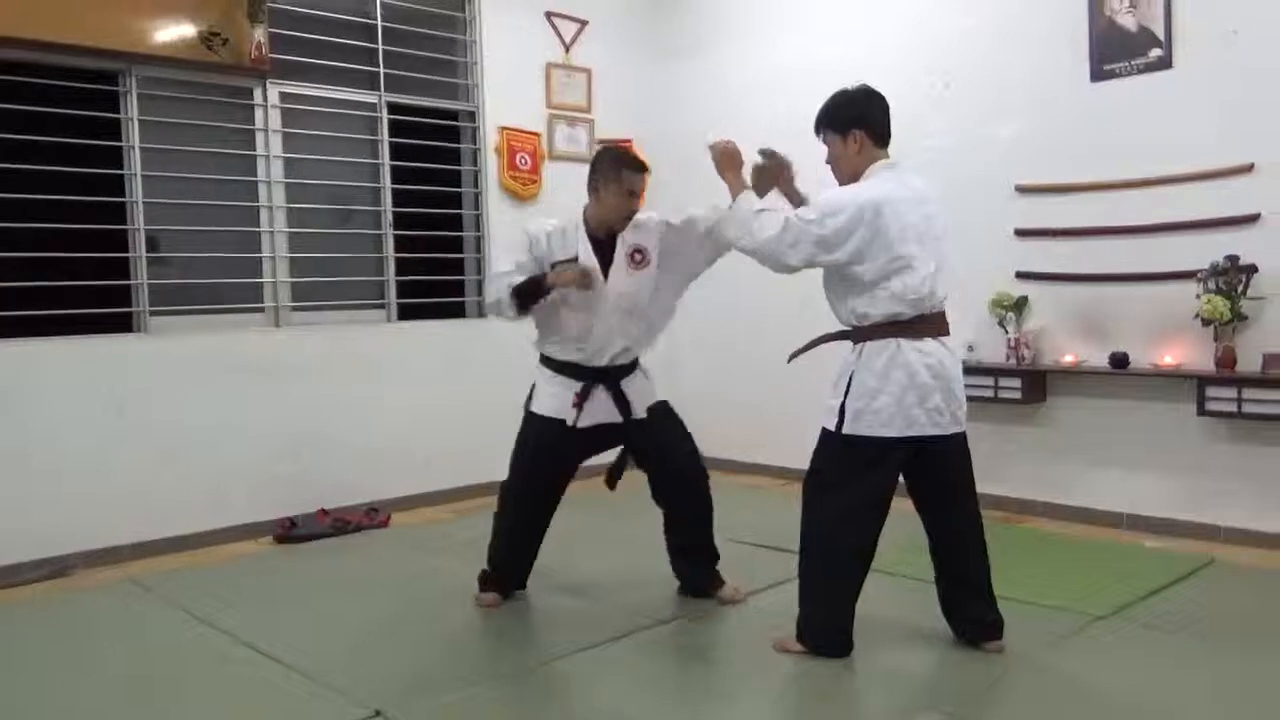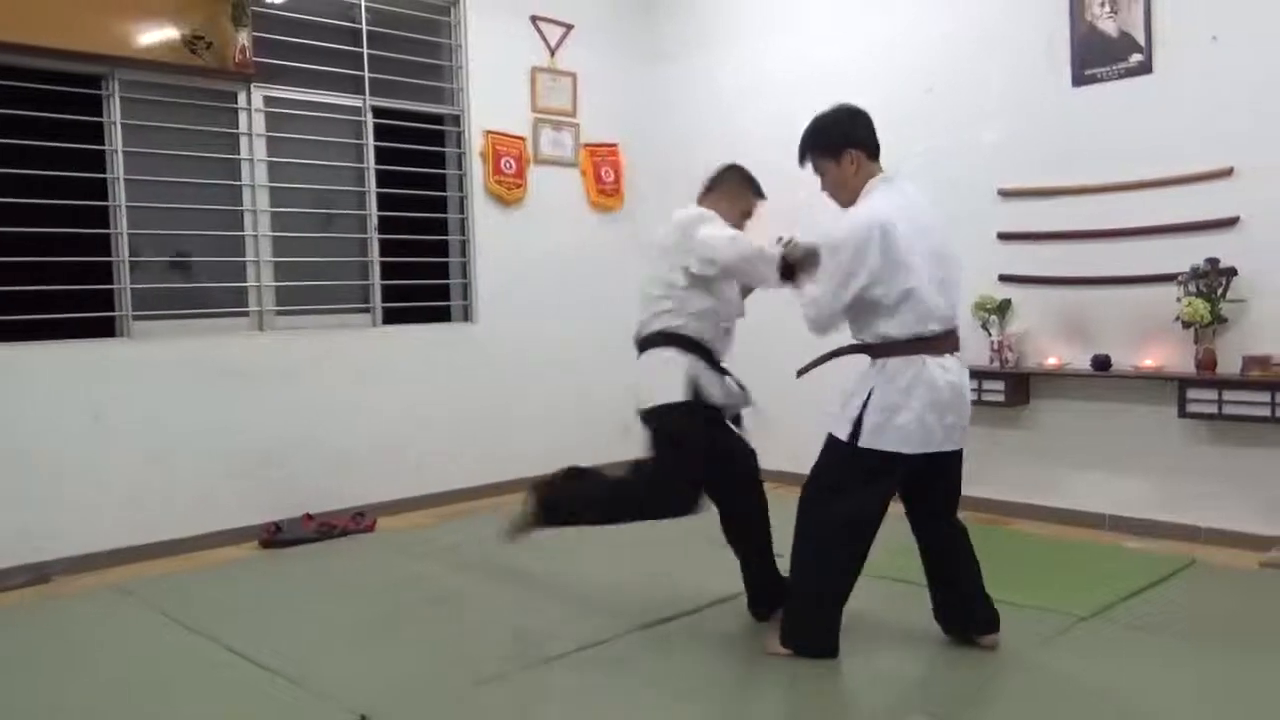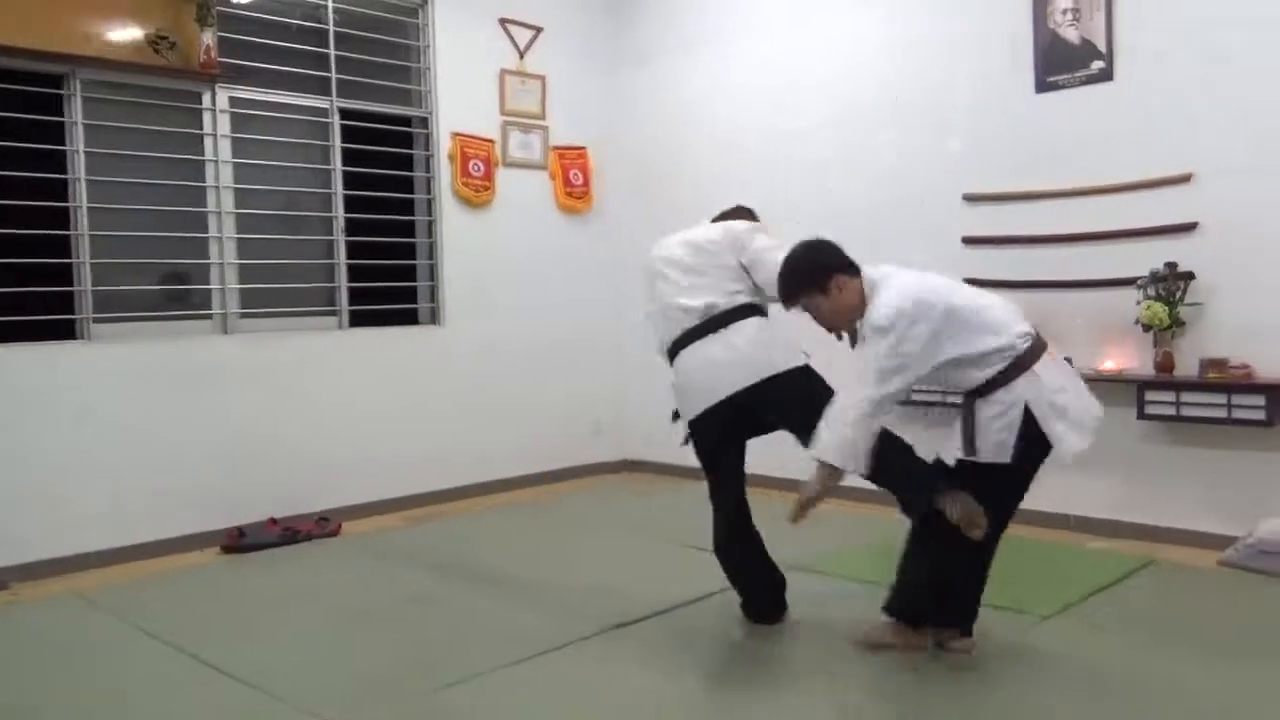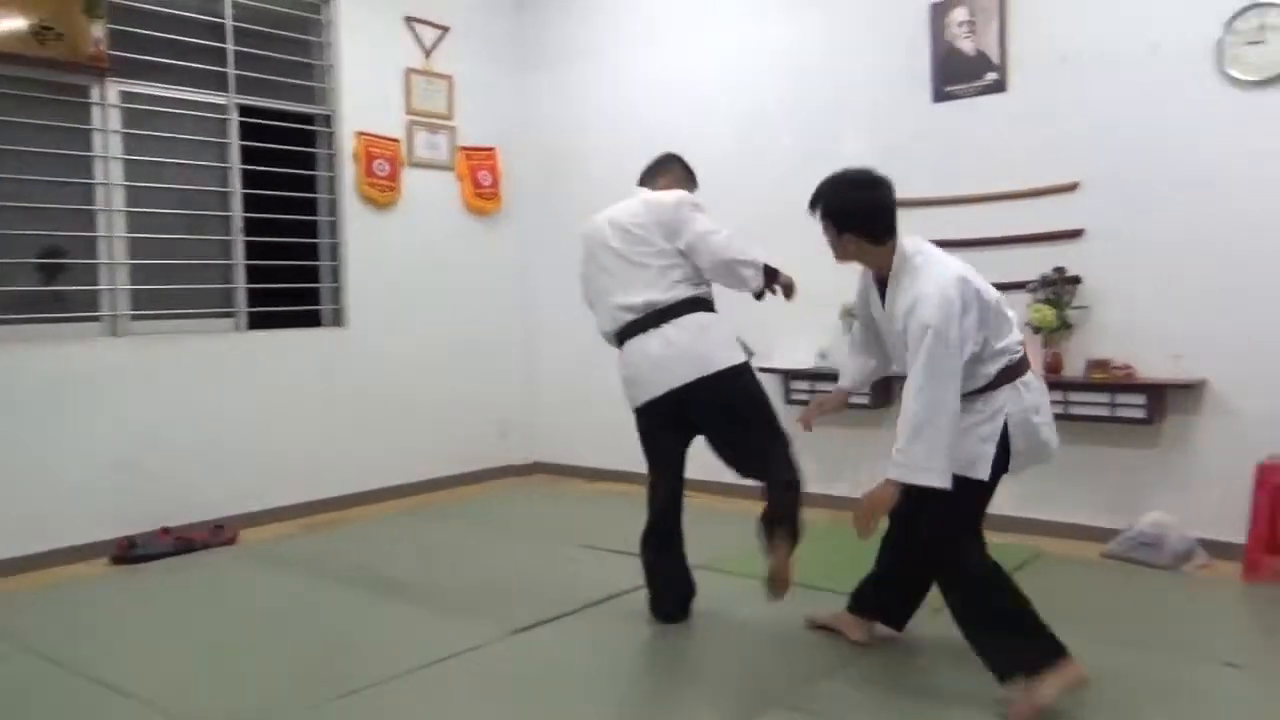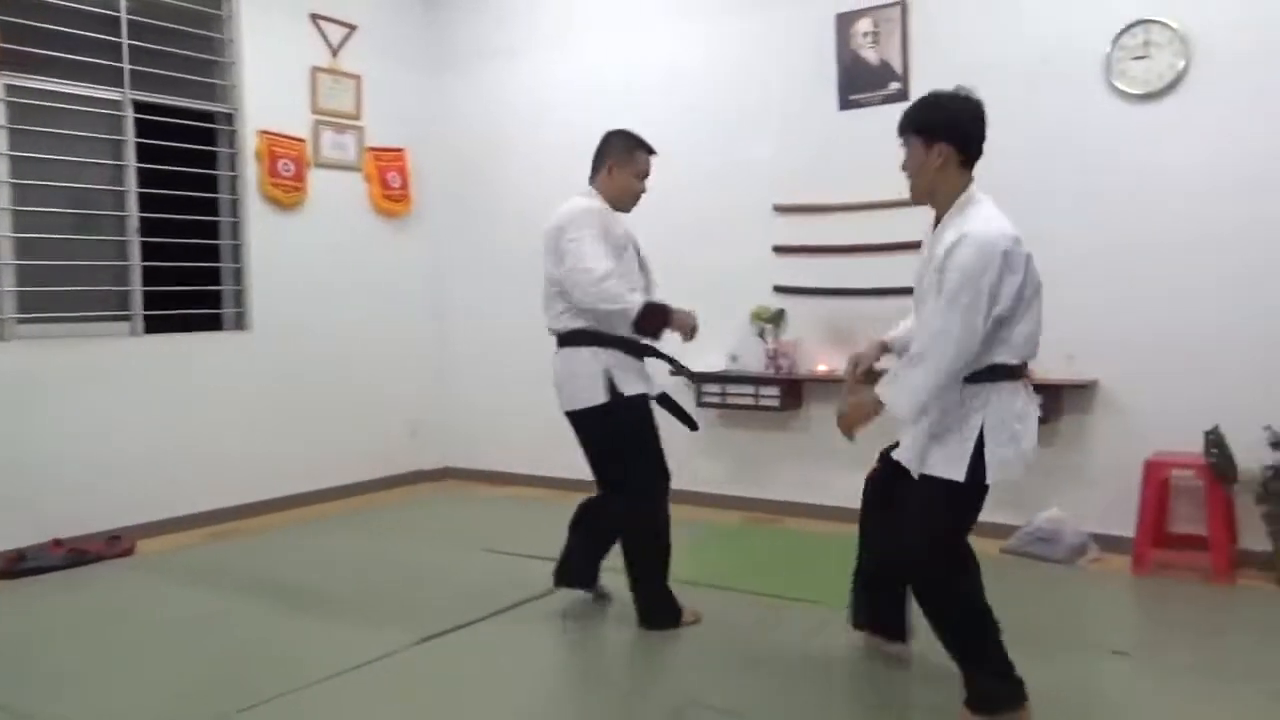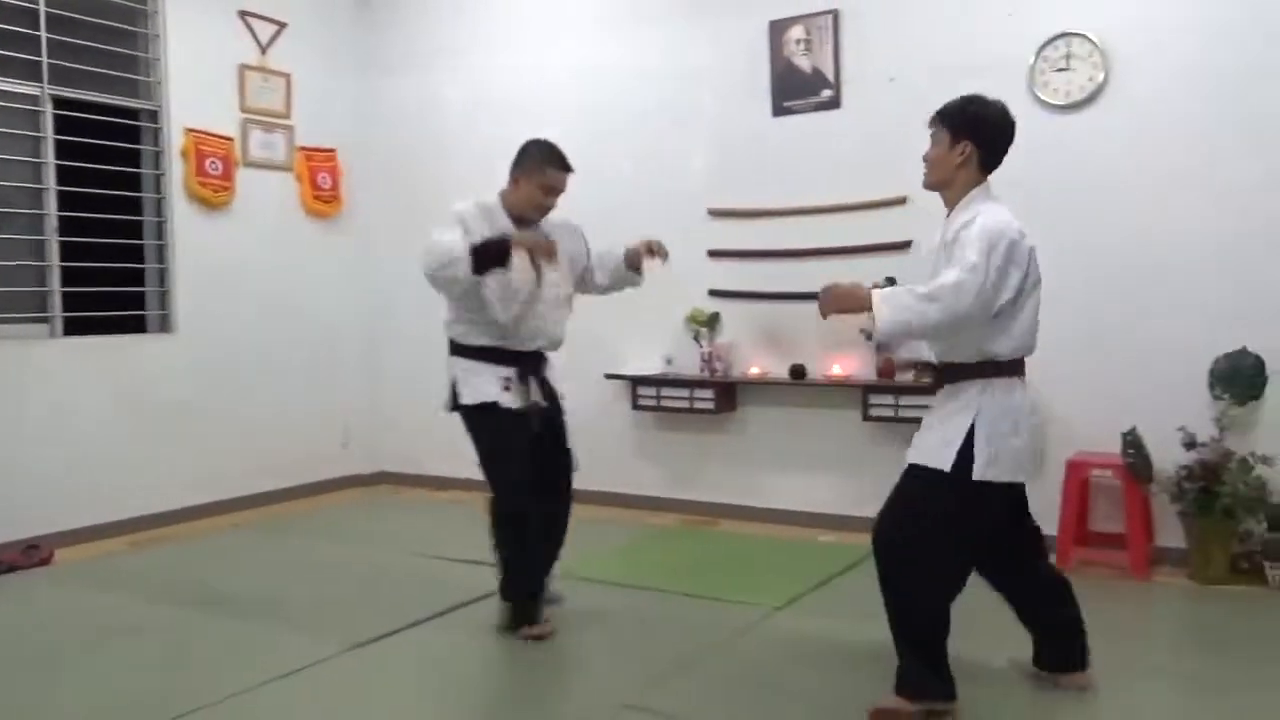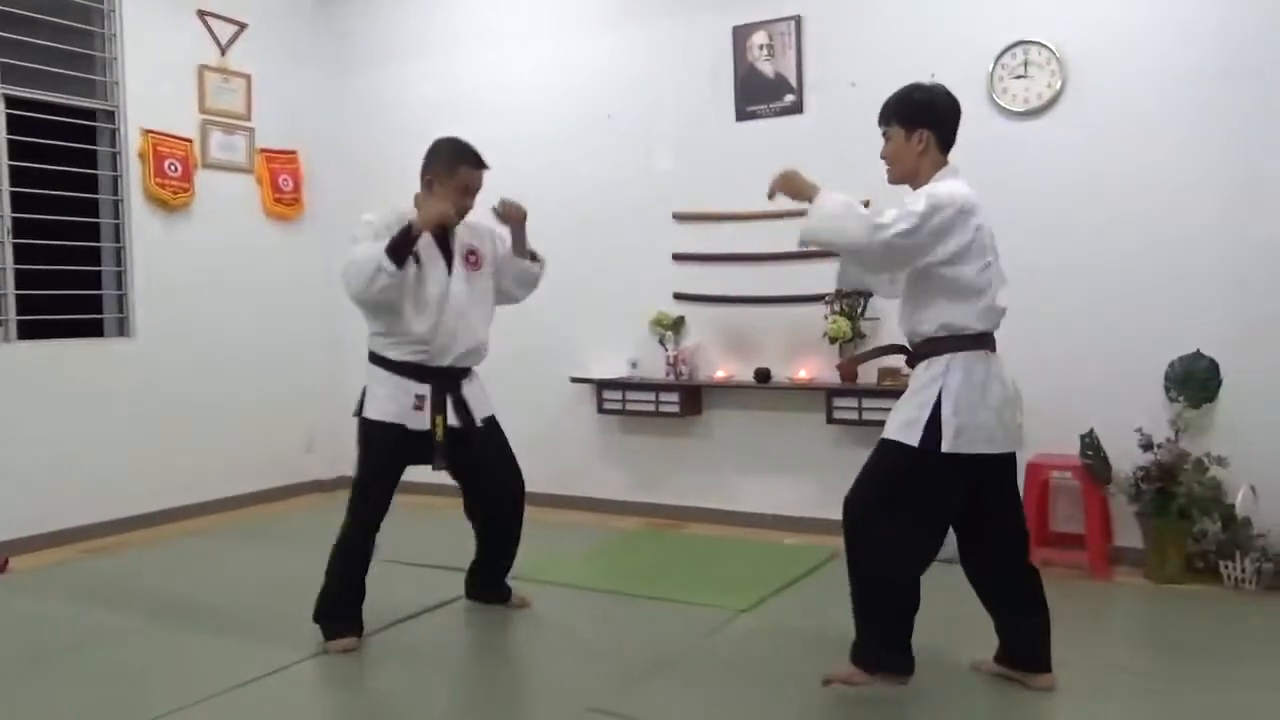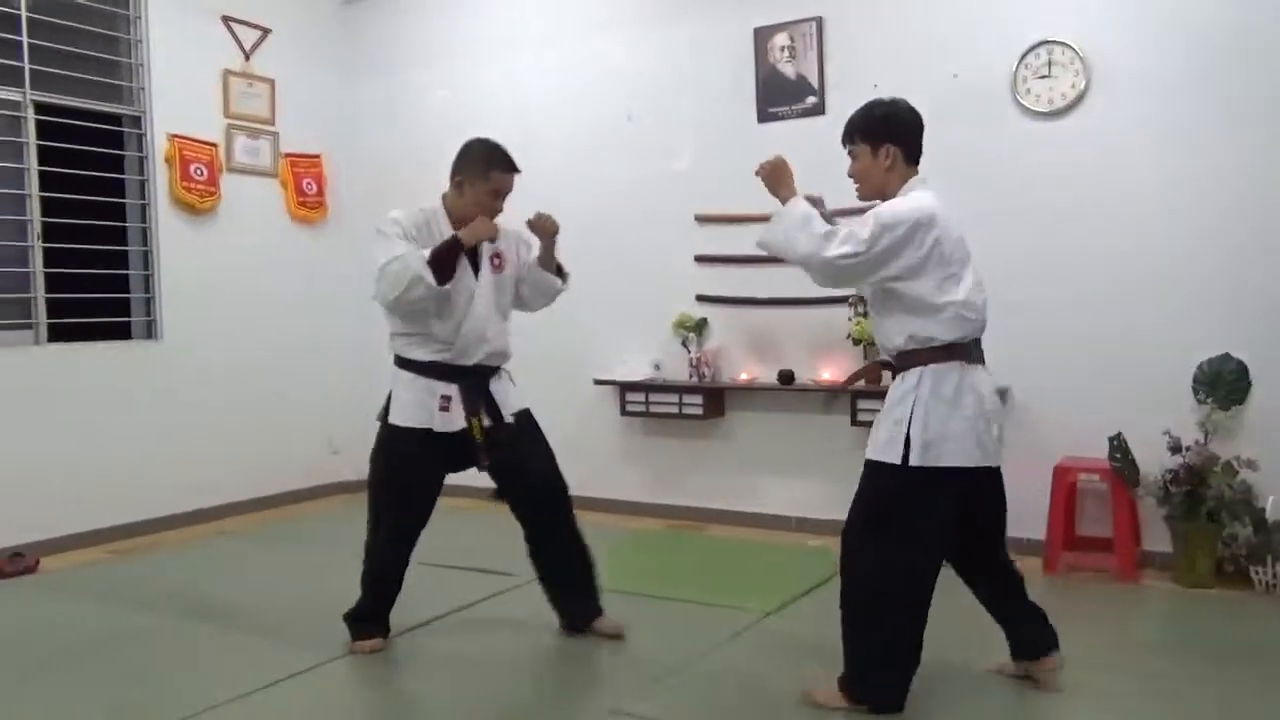
dt=0.3s
person 1, frame 1
left shoulder: (857, 203)
right shoulder: (914, 194)
left elbow: (774, 243)
left wrist: (736, 185)
right wrist: (794, 195)
left hip: (884, 372)
right hip: (935, 363)
left knee: (837, 503)
right knee: (949, 503)
left ankle: (823, 632)
right ankle: (982, 624)
person 1, frame 2
left shoulder: (861, 224)
right shoulder: (910, 206)
left elbow: (820, 314)
left wrist: (806, 280)
right wrist: (824, 268)
left hip: (899, 383)
right hip: (944, 376)
left knee: (831, 507)
right knee: (934, 508)
left ankle: (805, 633)
right ankle: (975, 621)
person 1, frame 3
left shoulder: (893, 310)
right shoulder: (880, 294)
left elbow: (867, 397)
right elbow: (875, 390)
left wrist: (826, 470)
right wrist: (844, 456)
left hip: (1023, 400)
right hip: (1001, 393)
left ankle: (915, 620)
right ankle: (943, 622)
person 1, frame 4
left shoulder: (933, 293)
right shoulder: (881, 270)
left elbow: (929, 395)
right elbow: (873, 337)
left wrist: (894, 481)
right wrist: (841, 390)
left hip: (996, 408)
right hip: (965, 398)
left knee: (943, 530)
right knee: (926, 517)
left ankle: (1043, 663)
right ankle: (869, 611)
person 1, frame 5
left shoulder: (980, 239)
right shoulder: (954, 225)
left elbow: (950, 346)
left wrist: (876, 398)
right wrist: (888, 347)
left hip: (978, 414)
right hip: (955, 405)
left knee: (931, 550)
right knee: (886, 500)
right ankle: (884, 622)
person 1, frame 6
left shoulder: (992, 228)
right shoulder: (968, 224)
left elbow: (951, 304)
right elbow: (945, 303)
left wrist: (867, 301)
right wrist: (873, 300)
left hip: (981, 412)
right hip: (976, 405)
left knee: (906, 543)
right knee: (1005, 541)
right ankle: (1066, 659)
person 1, frame 7
left shoulder: (947, 202)
right shoulder: (942, 204)
left elbow: (874, 238)
right elbow: (890, 268)
left wrist: (811, 197)
right wrist: (829, 214)
left hip: (953, 388)
right hip: (975, 386)
left knee: (878, 518)
right knee: (992, 532)
left ankle: (879, 657)
right ankle: (1027, 655)
person 1, frame 8
left shoulder: (906, 217)
right shoulder: (920, 214)
left elbow: (831, 260)
right elbow: (854, 263)
left wrist: (788, 198)
right wrist: (816, 219)
left hip: (931, 398)
right hip: (961, 394)
left knee: (878, 544)
right knee: (974, 539)
left ankle: (870, 686)
right ankle: (1036, 649)
person 2, frame 1
left shoulder: (656, 234)
right shoulder: (545, 238)
left elbow: (709, 239)
right elbow: (498, 294)
right wrist: (545, 283)
left hip: (627, 388)
right hip: (565, 392)
left knee: (684, 472)
right knee: (530, 489)
left ankle: (701, 575)
right ankle: (501, 578)
person 2, frame 2
left shoulder: (699, 242)
right shoulder: (696, 225)
left elbow: (718, 307)
right elbow: (739, 255)
left wrist: (764, 269)
right wrist: (790, 263)
left hip: (694, 383)
right hip: (678, 376)
left knee: (740, 481)
right knee: (676, 488)
left ankle: (770, 596)
right ankle: (553, 499)
person 2, frame 3
left shoulder: (660, 253)
right shoulder: (741, 232)
right elbow: (782, 276)
left hip: (696, 376)
right hip: (753, 355)
left knee: (727, 502)
left ankle: (762, 600)
right ankle: (938, 498)
person 2, frame 4
left shoulder: (596, 230)
right shoulder: (674, 204)
left elbow: (604, 307)
right elbow: (724, 256)
right wrist: (771, 275)
left hip: (642, 361)
right hip: (700, 349)
left knee: (665, 489)
right knee: (767, 452)
left ankle: (670, 599)
right ankle: (780, 531)
person 2, frame 5
left shoulder: (607, 222)
right shoulder: (584, 218)
right elbow: (598, 293)
left wrist: (660, 316)
right wrist: (665, 314)
left hip: (608, 370)
right hip: (598, 371)
left knee: (623, 482)
right knee: (644, 485)
left ankle: (577, 566)
right ankle: (657, 606)
person 2, frame 6
left shoulder: (558, 233)
right shoulder: (469, 219)
left elbow: (596, 271)
right elbow: (439, 265)
left wrist: (632, 258)
right wrist: (506, 243)
left hip: (531, 376)
right hip: (483, 377)
left knee: (552, 485)
right knee: (514, 489)
left ankle: (522, 584)
right ankle: (522, 607)
person 2, frame 7
left shoulder: (479, 236)
right shoulder: (383, 229)
left elbow: (516, 286)
right elbow: (362, 286)
left wrist: (518, 238)
right wrist: (417, 230)
left hip: (459, 392)
right hip: (396, 393)
left knee: (504, 490)
right knee: (367, 507)
left ankle: (487, 582)
right ankle: (340, 617)
person 2, frame 8
left shoulder: (503, 240)
right shoulder: (404, 226)
left elbow: (534, 296)
right elbow: (395, 291)
left wrist: (548, 250)
right wrist: (457, 245)
left hip: (490, 391)
right hip: (423, 396)
left knee: (545, 493)
right knee: (395, 513)
left ankle: (580, 609)
right ankle: (369, 619)
